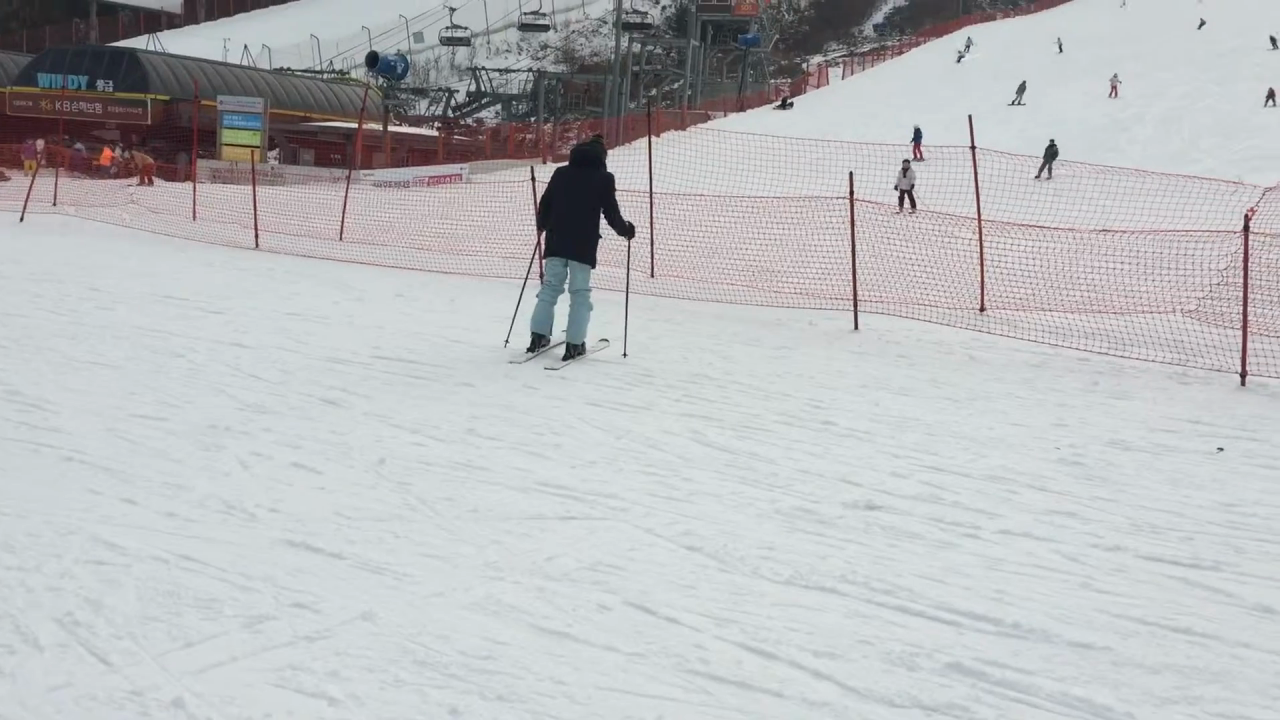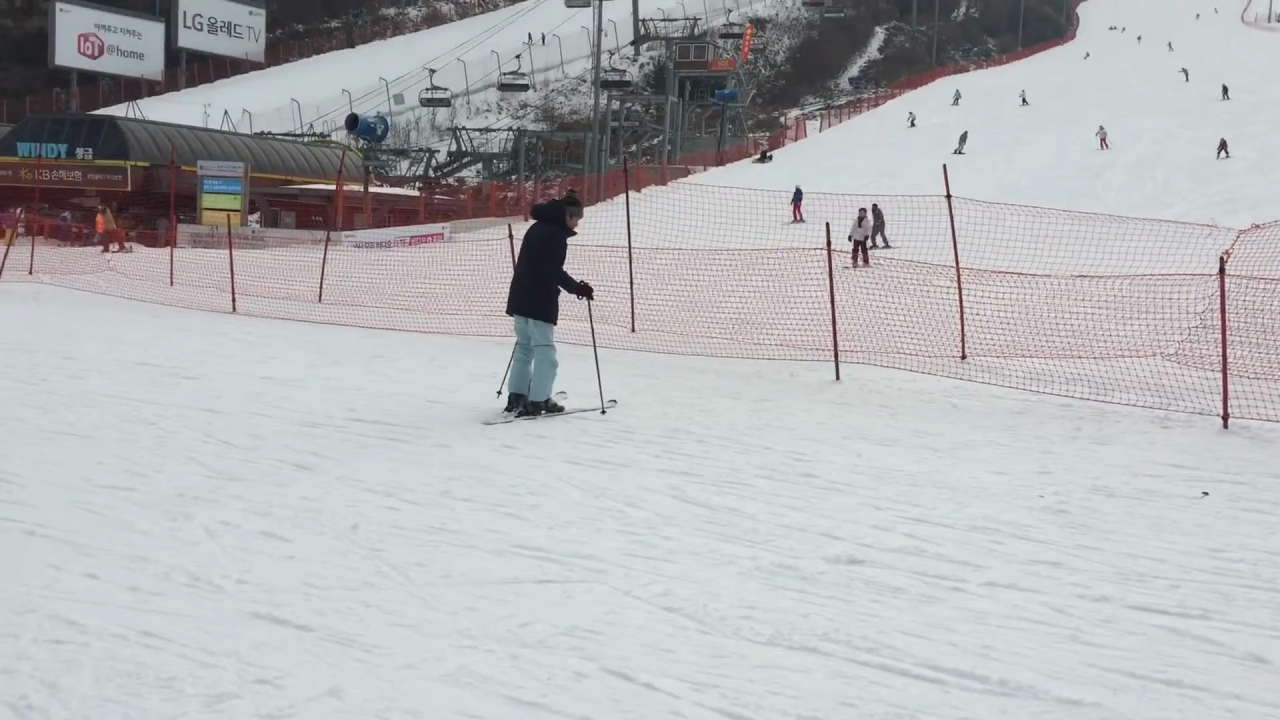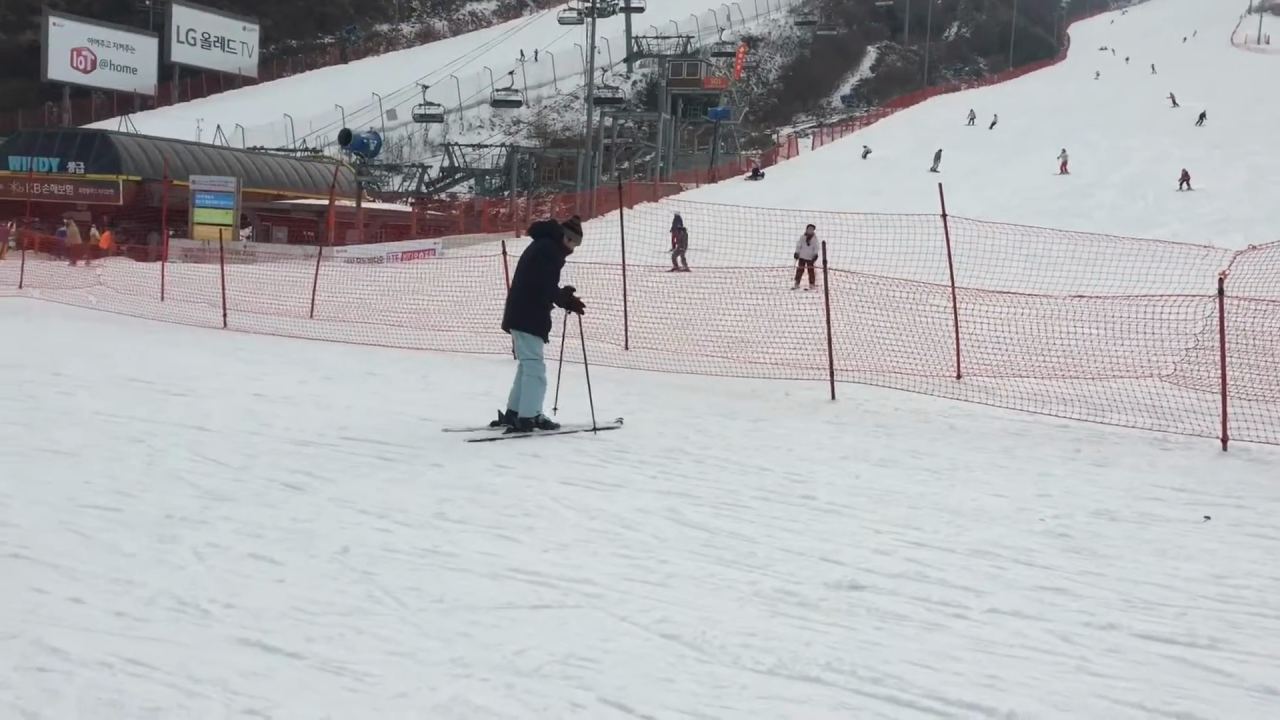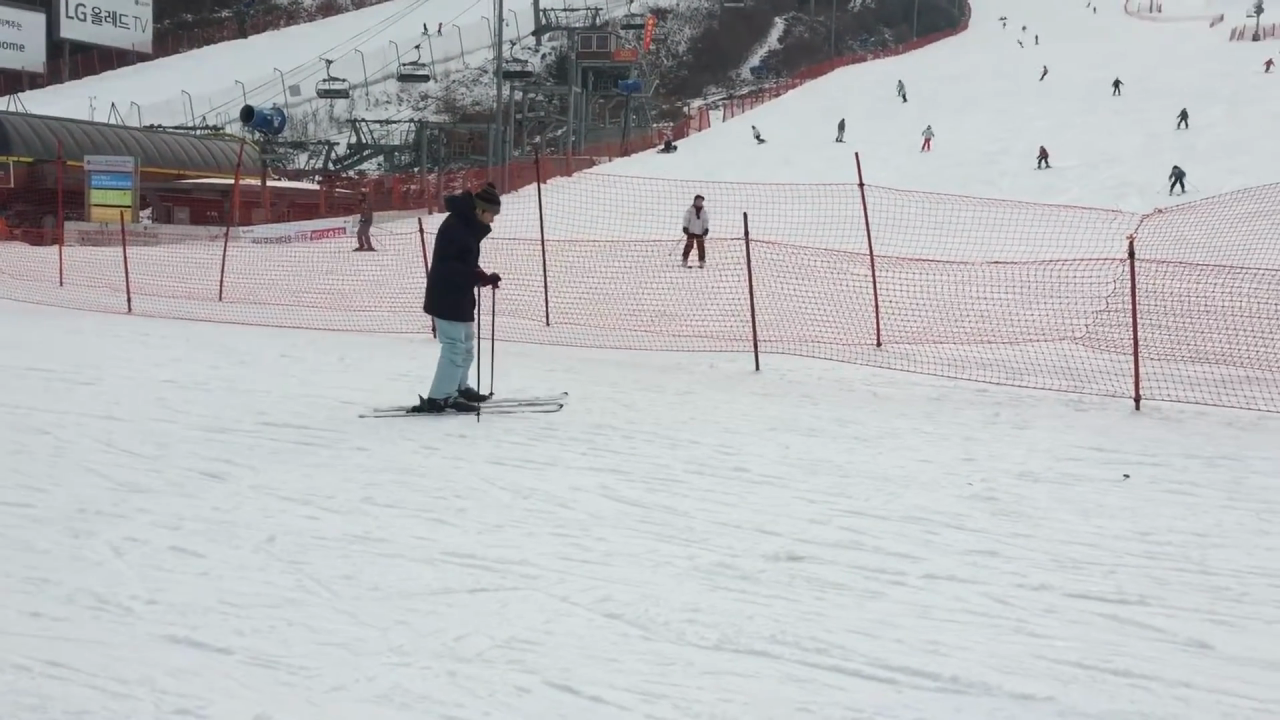
dt=1s
person 1, frame 1
left shoulder: (561, 173)
right shoulder: (604, 178)
left elbow: (545, 203)
right elbow: (611, 212)
left wrist: (542, 224)
right wrist: (626, 230)
left hip: (556, 240)
right hip: (583, 243)
left knee: (550, 287)
right knee: (580, 292)
left ankle: (539, 335)
right ankle: (575, 344)
person 1, frame 2
left shoulder: (537, 228)
right shoulder: (556, 233)
right elbow: (554, 270)
right wrist: (576, 287)
left hip: (521, 296)
right hip: (540, 299)
left knee: (524, 347)
right knee: (544, 350)
left ankle: (517, 396)
right ankle: (538, 400)
person 1, frame 3
left shoulder: (541, 245)
right shoulder: (550, 248)
right elbow: (544, 284)
left wrist: (562, 293)
right wrist: (567, 302)
left hip: (521, 313)
right hip: (529, 315)
left knee: (527, 365)
right knee: (534, 366)
left ankle: (514, 412)
right ankle: (529, 417)
person 1, frame 4
left shoulder: (469, 225)
right shoulder: (455, 226)
right elbow: (444, 263)
left wrist: (482, 277)
right wrist: (472, 275)
left hip: (459, 294)
right hip: (447, 295)
left knee: (466, 344)
right knee: (455, 346)
left ankle: (458, 387)
right ankle: (439, 398)
